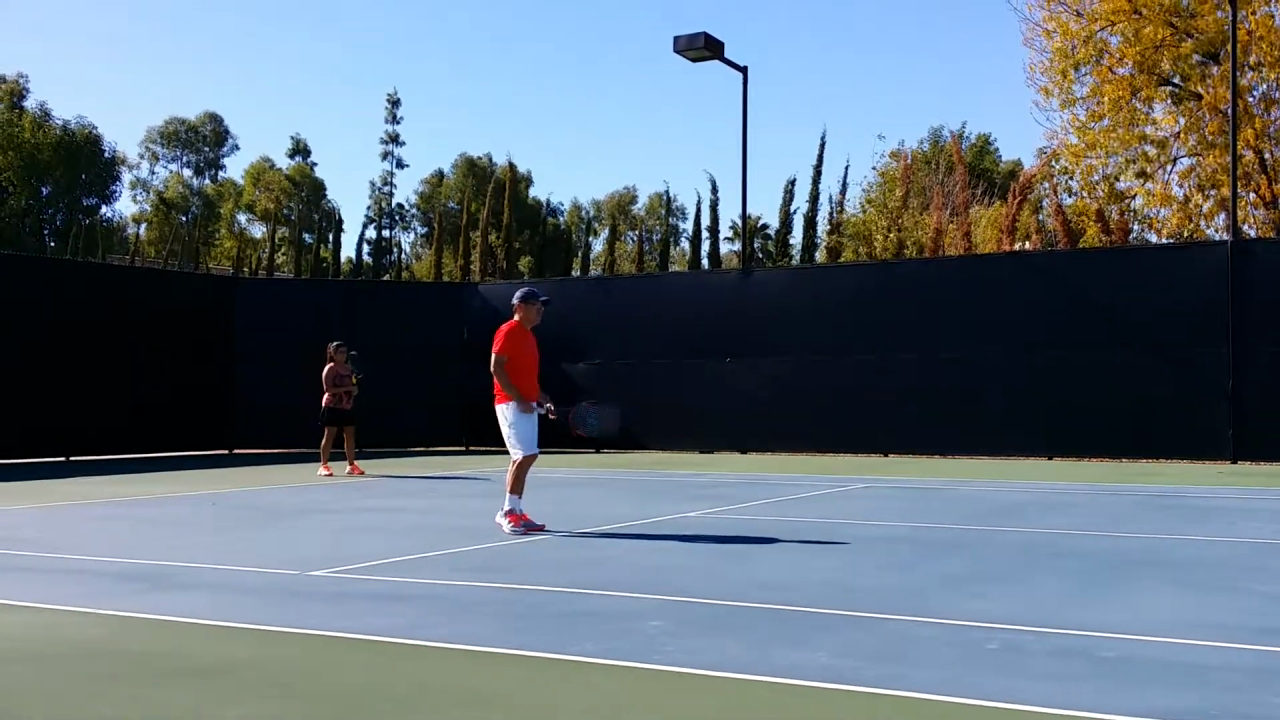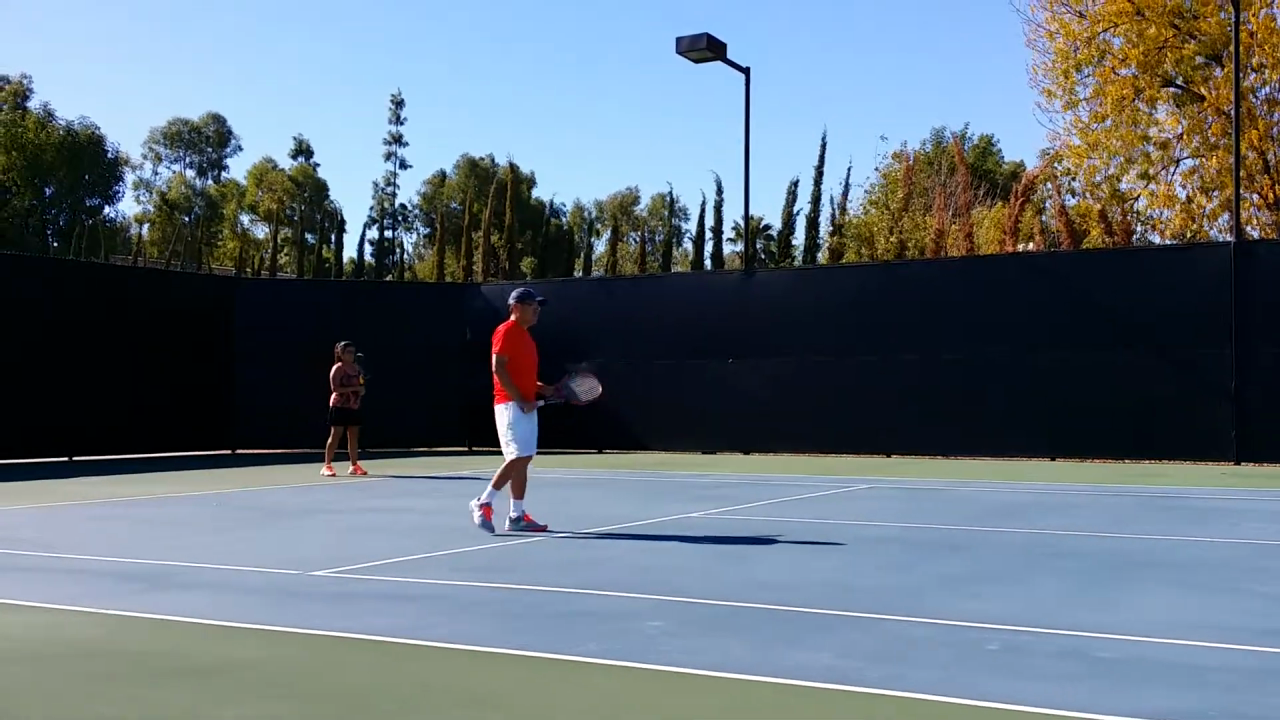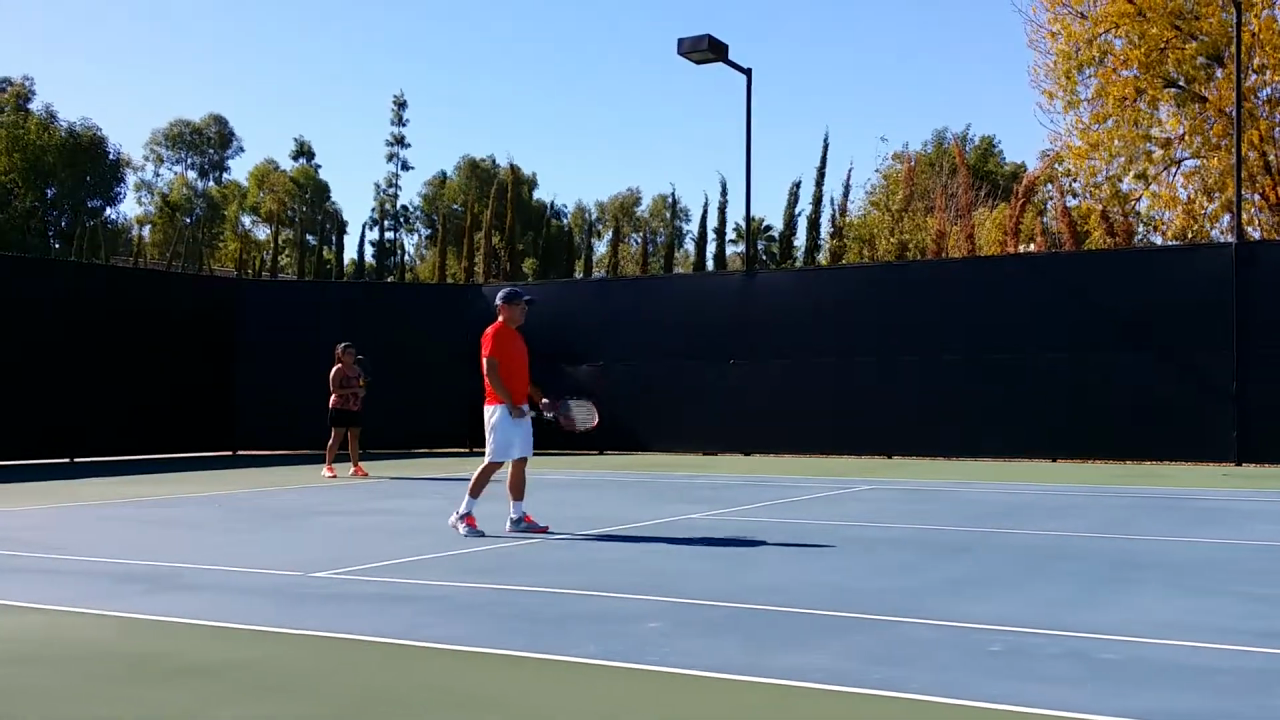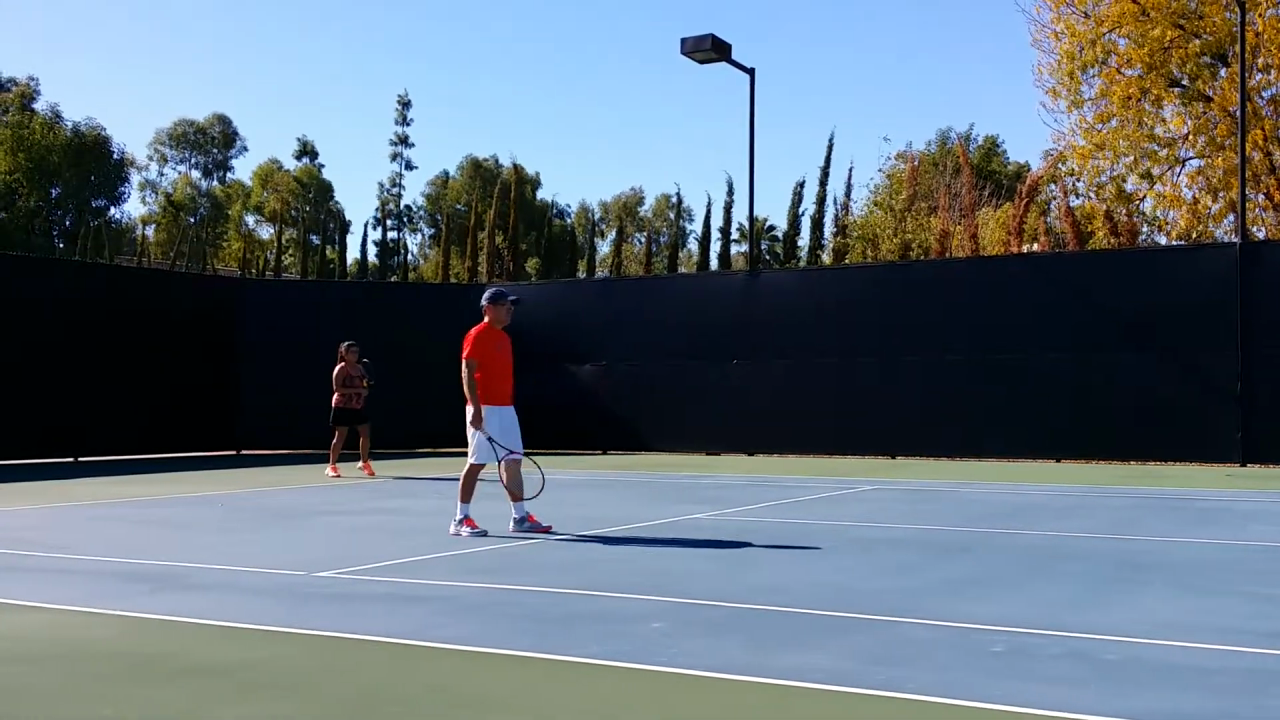
dt=0.3s
person 1, frame 1
left shoulder: (529, 336)
right shoulder: (508, 331)
right elbow: (496, 368)
left wrist: (543, 400)
right wrist: (519, 400)
left hip: (527, 406)
right hip: (512, 405)
left knee: (522, 459)
right knee: (527, 455)
left ankle: (516, 513)
right ankle: (507, 511)
person 1, frame 2
left shoulder: (525, 335)
right shoulder: (506, 331)
right elbow: (498, 368)
left wrist: (542, 388)
right wrist: (521, 400)
left hip: (526, 406)
right hip: (510, 405)
left knee: (523, 460)
right knee: (518, 457)
left ankle: (517, 516)
right ankle: (483, 503)
person 1, frame 3
left shoulder: (516, 336)
right shoulder: (494, 333)
right elbow: (490, 372)
left wrist: (538, 398)
right wrist: (510, 404)
left hip: (520, 408)
right hip: (501, 408)
left knee: (520, 462)
right knee: (494, 461)
left ankle: (517, 517)
right ankle: (463, 514)
person 1, frame 4
left shoulder: (504, 338)
right shoulder: (477, 335)
right elbow: (467, 373)
left wrist: (506, 407)
right wrist: (475, 410)
left hip: (506, 409)
right hip: (485, 409)
left knee: (514, 463)
right knee: (476, 463)
left ankle: (520, 518)
right ankle: (460, 520)
